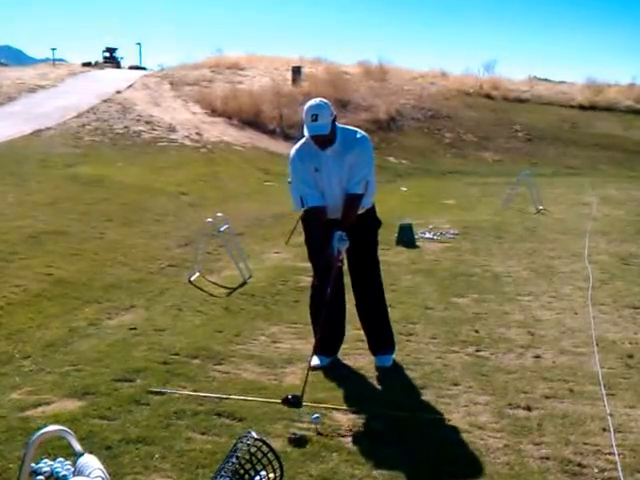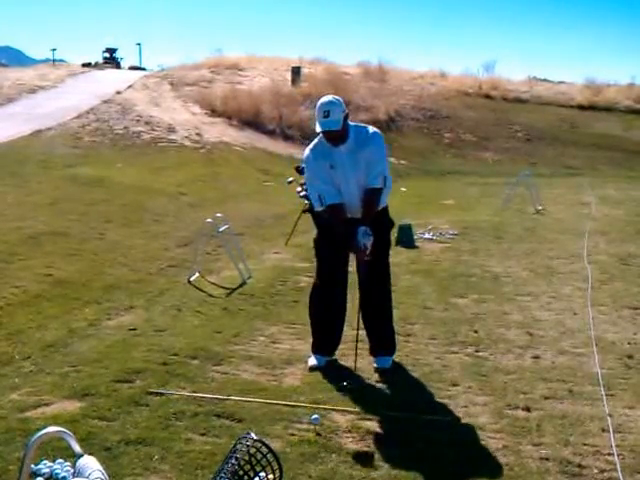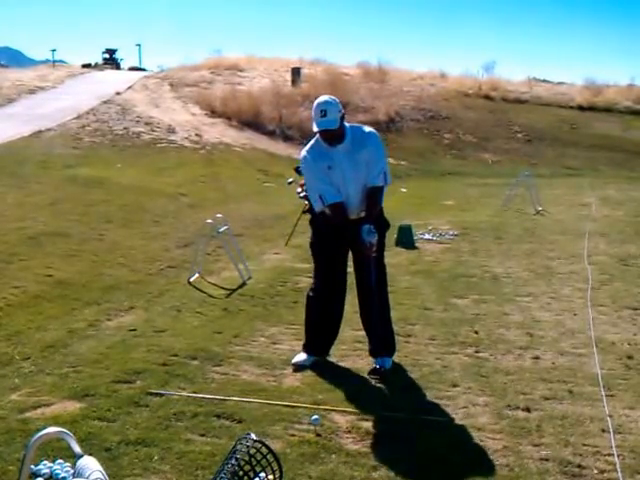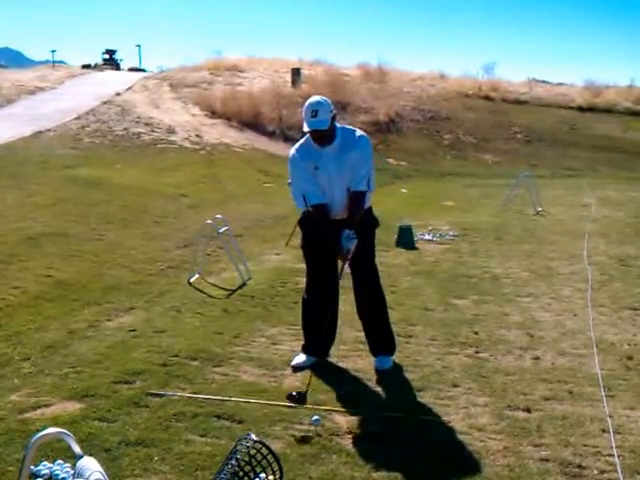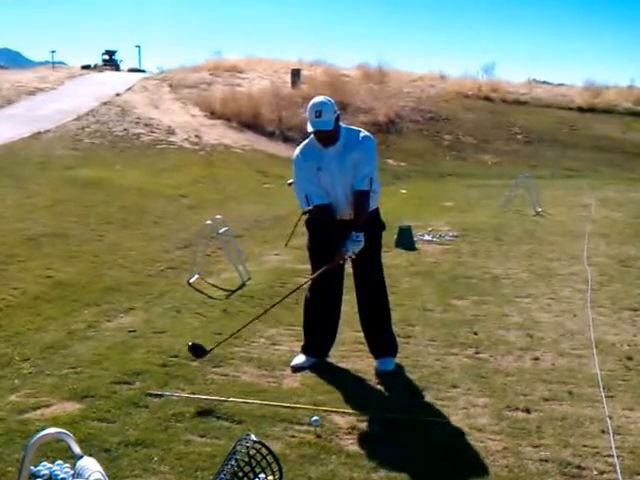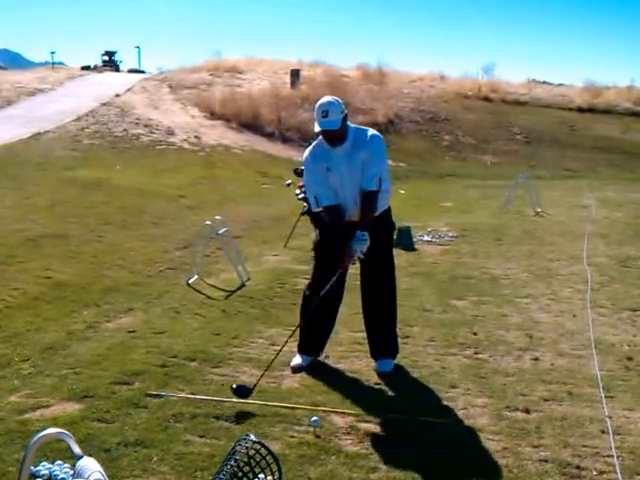
dt=0.3s
person 1, frame 1
left shoulder: (359, 142)
right shoulder: (299, 155)
left elbow: (356, 192)
right elbow: (312, 204)
left wrist: (342, 232)
right wrist: (327, 240)
left hip: (359, 219)
right hip: (321, 223)
left knee: (368, 284)
right knee: (324, 285)
left ankle: (383, 347)
right ankle: (325, 348)
person 1, frame 2
left shoulder: (372, 139)
right shoulder: (313, 155)
left elbow: (375, 187)
right elbow: (328, 202)
left wrist: (366, 228)
right wrist: (351, 237)
left hip: (373, 219)
right hip: (332, 223)
left knee: (376, 285)
right knee: (326, 285)
left ankle: (383, 349)
right ankle: (323, 349)
person 1, frame 3
left shoulder: (369, 138)
right shoulder: (310, 155)
left elbow: (376, 186)
right elbow: (331, 202)
left wrist: (369, 226)
right wrist: (354, 238)
left hip: (368, 219)
right hip: (329, 224)
left knee: (373, 286)
right knee: (325, 286)
left ankle: (382, 350)
right ankle: (315, 347)
person 1, frame 4
left shoulder: (359, 142)
right shoulder: (298, 155)
left elbow: (359, 191)
right elbow: (314, 203)
left wrist: (349, 231)
right wrist: (334, 240)
left hip: (358, 221)
right hip: (318, 225)
left knee: (367, 285)
right knee: (318, 287)
left ankle: (383, 349)
right ankle: (315, 348)
person 1, frame 5
left shoulder: (363, 142)
right shoulder: (303, 155)
left elbow: (363, 191)
right elbow: (318, 204)
left wrist: (356, 232)
right wrist: (337, 240)
left hip: (364, 221)
right hip: (324, 225)
left knee: (371, 287)
right knee: (322, 287)
left ankle: (384, 351)
right ankle: (314, 349)
person 1, frame 6
left shoulder: (372, 141)
right shoulder: (312, 157)
left elbow: (371, 191)
right elbow: (327, 205)
left wrist: (362, 233)
right wrist: (344, 242)
left hip: (375, 222)
right hip: (334, 225)
left knee: (379, 289)
right knee: (321, 286)
left ankle: (384, 352)
right ankle: (308, 349)
